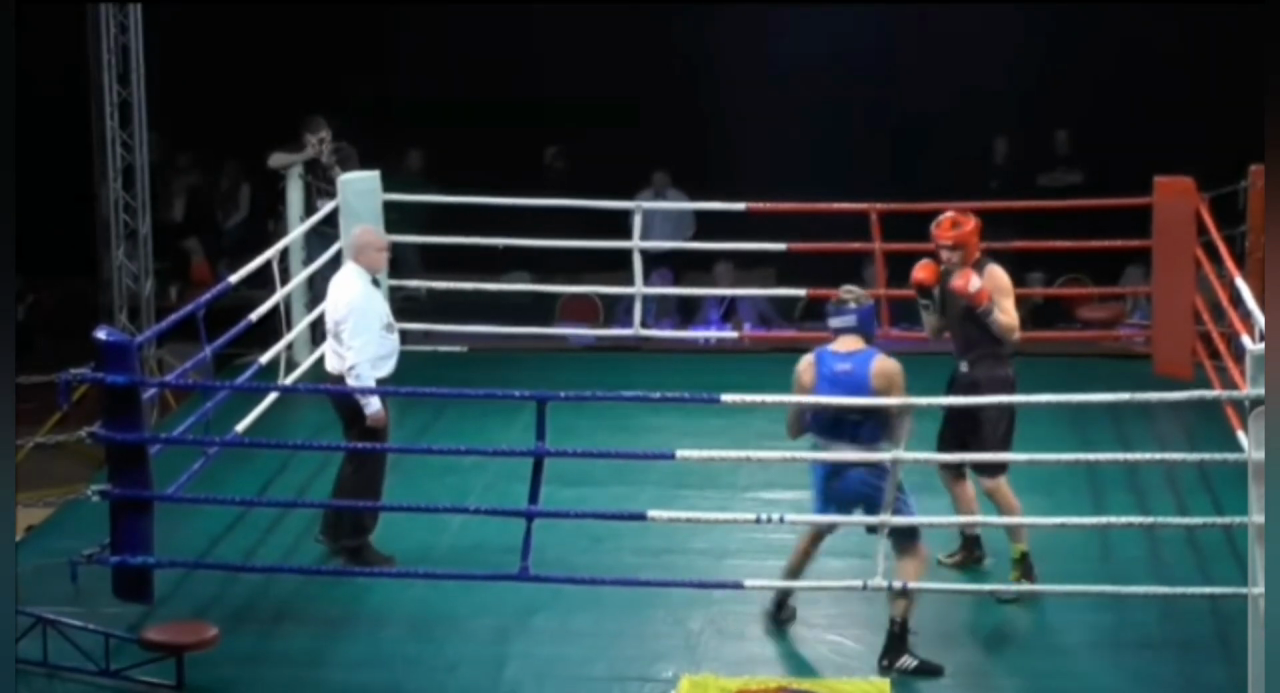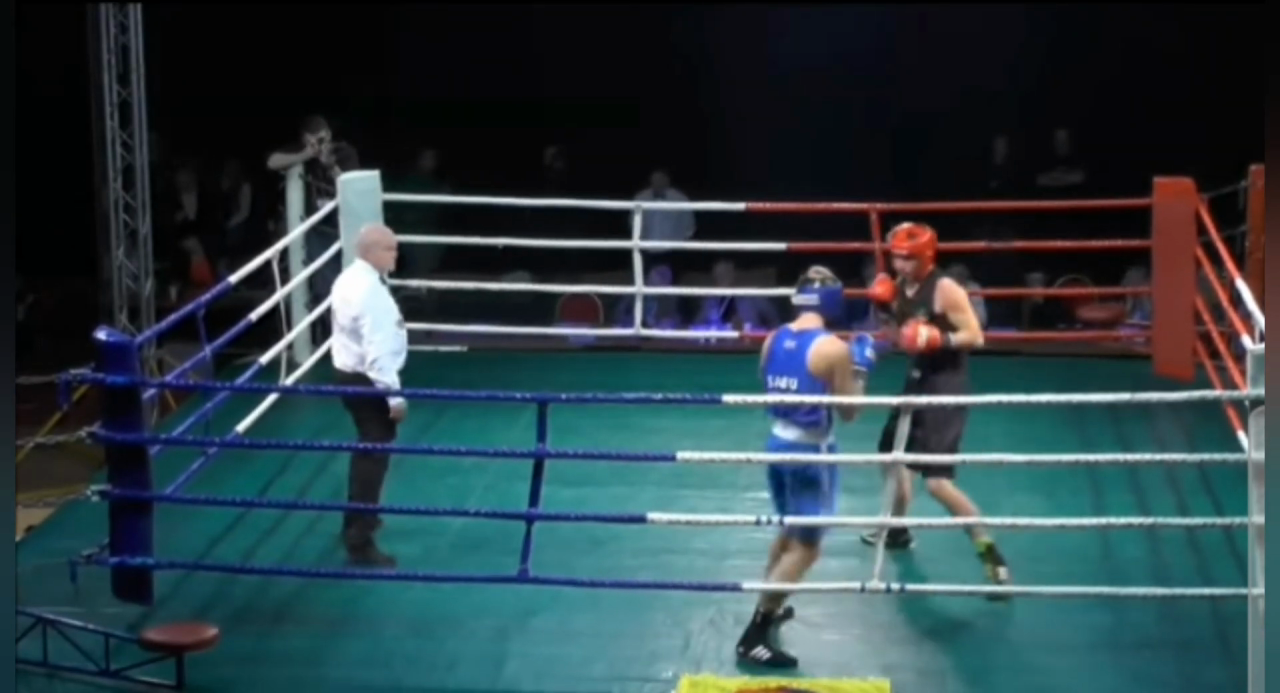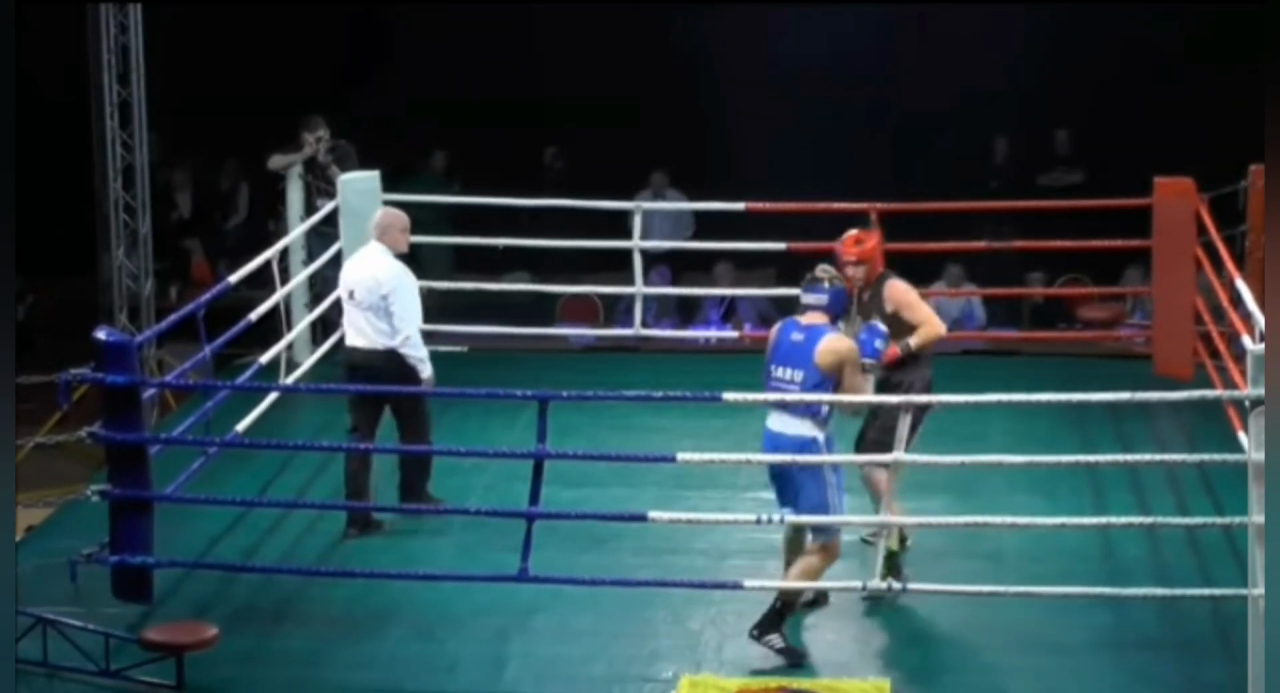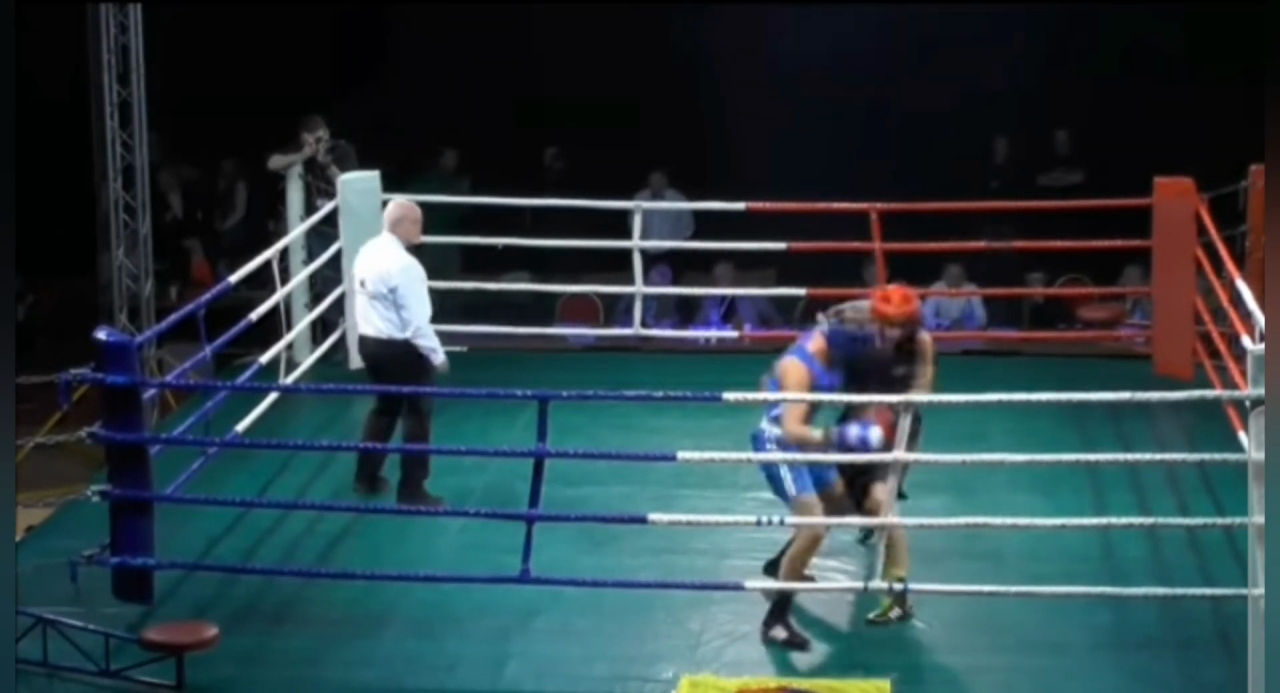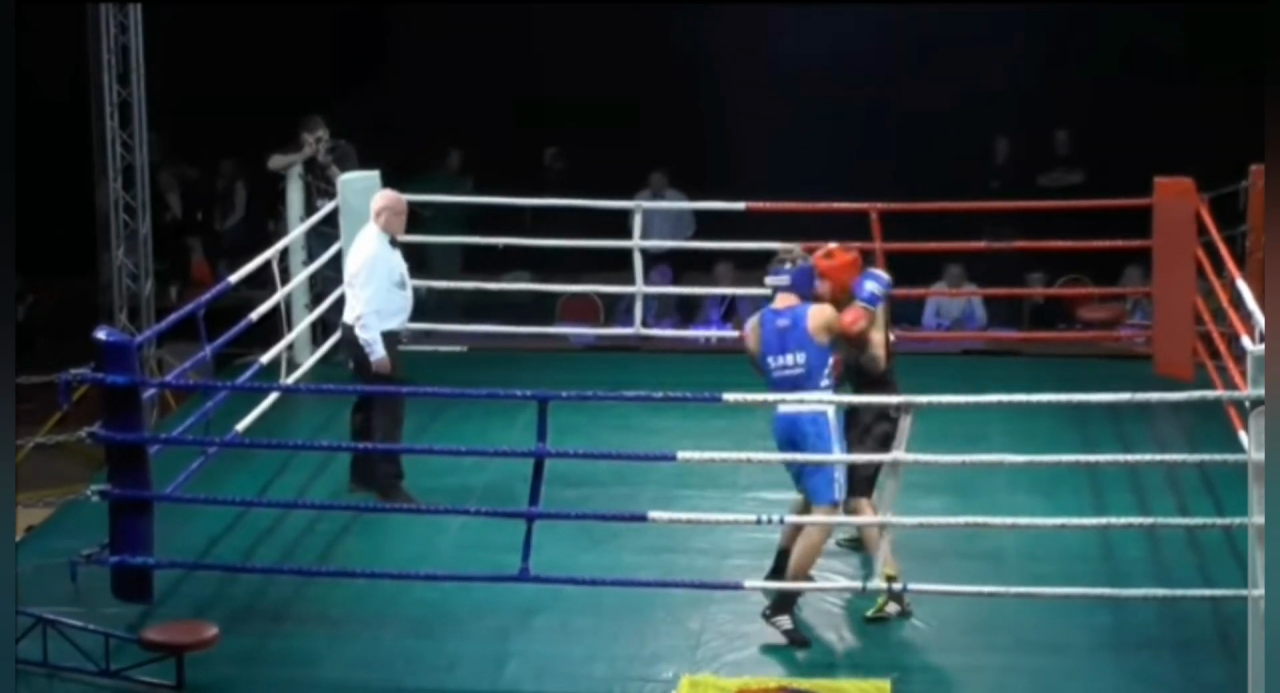
dt=0.4s
person 1, frame 1
left shoulder: (808, 364)
right shoulder: (886, 368)
left elbow: (794, 429)
right elbow: (897, 434)
right wrist: (896, 423)
left hip: (827, 468)
right hip: (869, 472)
left knee: (817, 530)
right knee: (910, 553)
left ankle: (780, 605)
right ankle: (894, 651)
person 1, frame 2
left shoulder: (772, 340)
right shoulder: (834, 348)
right elbow: (848, 411)
right wrist: (862, 368)
left hip: (779, 443)
right hip: (812, 451)
left knee: (788, 533)
right knee: (805, 547)
left ankle: (769, 609)
right ankle: (754, 637)
person 1, frame 3
left shoulder: (781, 330)
right shoulder: (841, 345)
right elbow: (857, 400)
right wrist: (868, 359)
left hip: (773, 436)
right hip: (806, 445)
left knee: (798, 522)
right knee: (827, 546)
left ankle: (795, 592)
right ankle: (771, 623)
person 1, frame 4
left shoulder: (826, 337)
right shoulder: (798, 368)
right elbow: (791, 432)
right wrist: (844, 438)
left hip: (808, 441)
right hip: (776, 443)
left knee: (834, 503)
right knee: (812, 524)
left ankle: (782, 566)
right ankle: (776, 618)
person 1, frame 5
left shoulder: (755, 326)
right shoulder: (819, 314)
right elbow: (851, 333)
right wrist: (868, 299)
left hip: (785, 420)
right hip: (817, 420)
left knee: (811, 502)
right knee: (823, 518)
left ankle: (781, 572)
right ankle: (780, 605)
person 2, frame 1
left shoulder: (992, 275)
right shoulder: (947, 273)
left elbow: (1012, 331)
right elbow: (933, 330)
left wrist: (981, 304)
right wrist: (926, 296)
left hip: (993, 381)
right hip: (964, 377)
left knee: (992, 478)
right knee: (952, 466)
left ankle: (1023, 564)
right ankle: (972, 546)
person 2, frame 2
left shoulder: (945, 288)
right shoulder: (901, 288)
left elbow: (976, 336)
right elbow: (897, 340)
left wrist: (939, 339)
right wrist: (884, 310)
left hip: (945, 386)
right hip: (917, 381)
left knee: (936, 480)
right knee: (891, 457)
left ankle: (990, 554)
right ankle: (897, 530)
person 2, frame 3
left shoulder: (893, 289)
right shoulder: (862, 293)
left elbow: (937, 329)
right elbow: (859, 339)
left wrist: (899, 347)
left hip: (908, 388)
right hip: (892, 383)
left knee: (873, 468)
right knee: (869, 456)
left ankle: (893, 561)
right ankle: (893, 528)
person 2, frame 4
left shoulder: (918, 341)
left elbow: (922, 385)
left hip: (898, 423)
right hip: (858, 418)
left knee: (880, 501)
right knee: (855, 497)
person 2, frame 5
left shoulder: (866, 306)
right shoulder: (844, 304)
left elbow: (877, 364)
left wrist: (863, 336)
left hip: (879, 413)
right hip: (863, 408)
left knee: (856, 497)
right knee: (843, 483)
left ankle: (894, 591)
right ankle: (867, 535)
person 3, frame 1
left shoulder: (348, 279)
right shoulder: (358, 295)
right elbow: (358, 357)
right wrist: (372, 404)
left hip: (344, 381)
right hip: (357, 384)
left knee: (356, 457)
right knee: (368, 463)
left ankle: (335, 528)
right ankle: (356, 544)
person 3, frame 2
left shoulder: (347, 280)
right shoulder: (371, 292)
right elbow: (378, 351)
right wrist: (395, 395)
left hip: (347, 375)
right hip: (367, 381)
left knee: (367, 448)
right knee: (375, 456)
left ankle: (357, 522)
right ankle: (360, 540)
person 3, frame 3
left shoulder: (351, 265)
right shoulder: (395, 273)
right elbow: (407, 328)
right wrist: (425, 368)
left hip: (356, 356)
right hip: (390, 359)
left knee: (361, 433)
right knee: (415, 429)
left ankle: (358, 516)
right ankle: (414, 496)
person 3, frame 4
left shoulder: (367, 252)
right shoulder: (404, 264)
right elbow: (416, 320)
right wrist: (437, 355)
left hip: (370, 341)
right hip: (399, 348)
left knee: (387, 406)
right knee: (417, 414)
left ankle: (367, 475)
right ankle: (411, 490)
person 3, frame 5
left shoulder: (385, 244)
right shoulder: (372, 252)
right elbow: (365, 308)
left wrist: (381, 345)
right wrist: (377, 351)
left hip: (380, 335)
right hip: (372, 339)
left knee: (370, 405)
right knee: (388, 407)
left ankle: (365, 474)
right ankle: (386, 484)
person 4, frame 1
left shoulder: (343, 152)
right shoulder: (300, 151)
right elbow: (272, 161)
left wrist: (331, 167)
right wrist: (305, 156)
right hip: (315, 228)
right knee: (321, 283)
person 4, frame 2
left shoulder: (343, 151)
right shoulder: (299, 152)
right elbow: (272, 162)
left wrist: (331, 166)
right wrist: (305, 156)
right hip: (315, 228)
right knee: (322, 284)
right ankle: (324, 335)
person 4, frame 3
left shoulder: (342, 151)
right shoulder: (299, 151)
right elbow: (272, 164)
left wrist: (328, 166)
right wrist: (303, 156)
right hip: (317, 228)
right knee: (325, 284)
right ankle: (331, 337)
person 4, frame 4
left shoulder: (343, 151)
right shoulder: (299, 150)
right elbow: (272, 164)
left wrist: (328, 166)
right wrist: (302, 156)
right hip: (317, 228)
right knee: (326, 284)
person 4, frame 5
left shoulder: (343, 150)
right shoulder: (299, 150)
right elbow: (272, 164)
left wrist: (328, 166)
right wrist: (303, 156)
right hip: (317, 228)
right knee: (326, 284)
